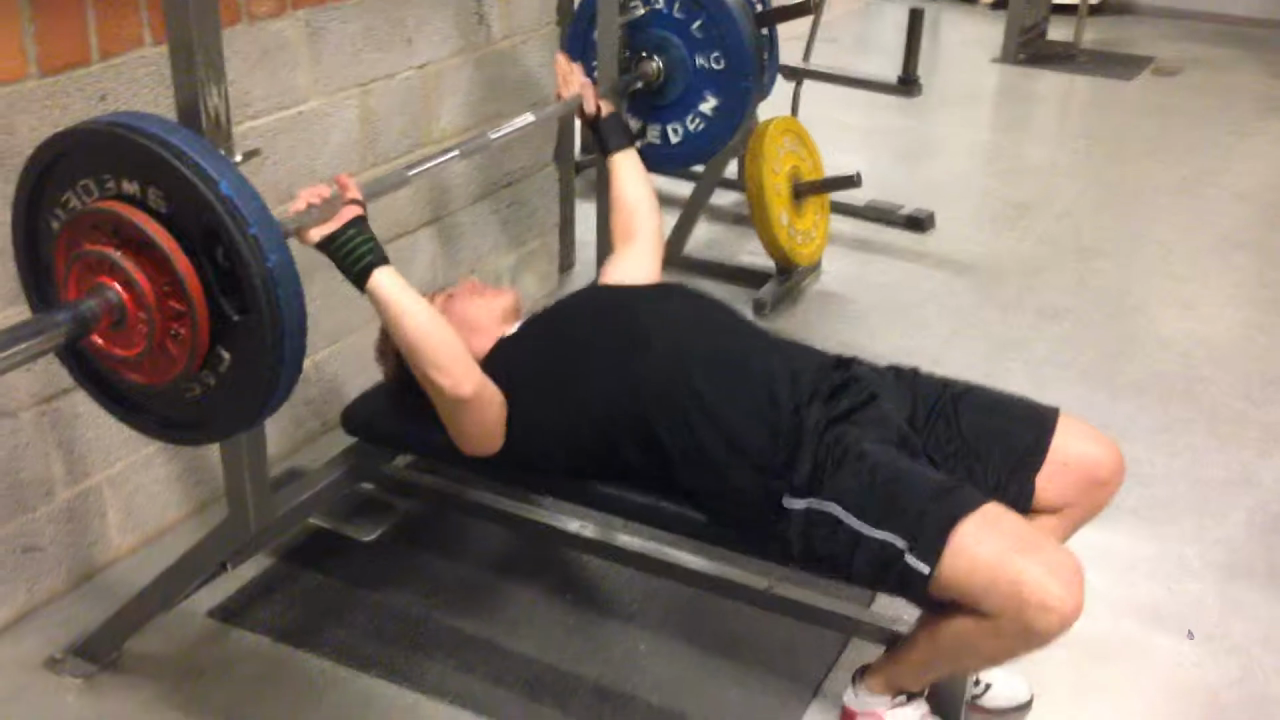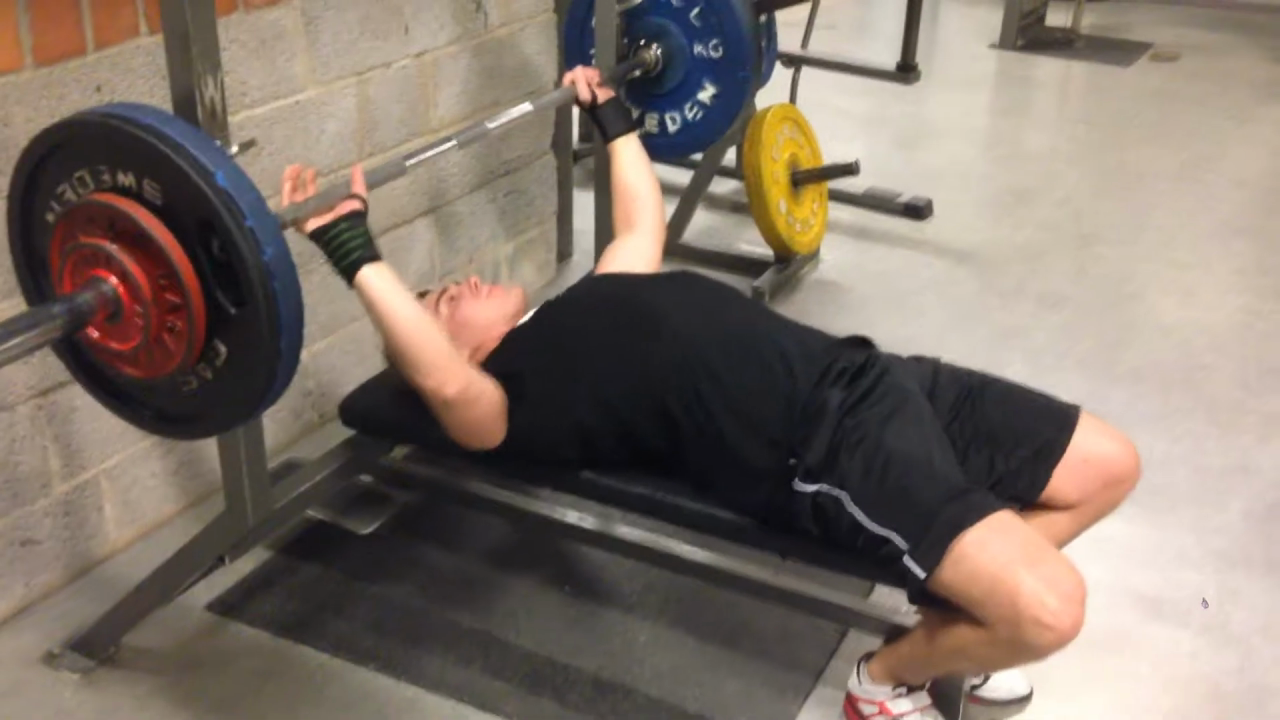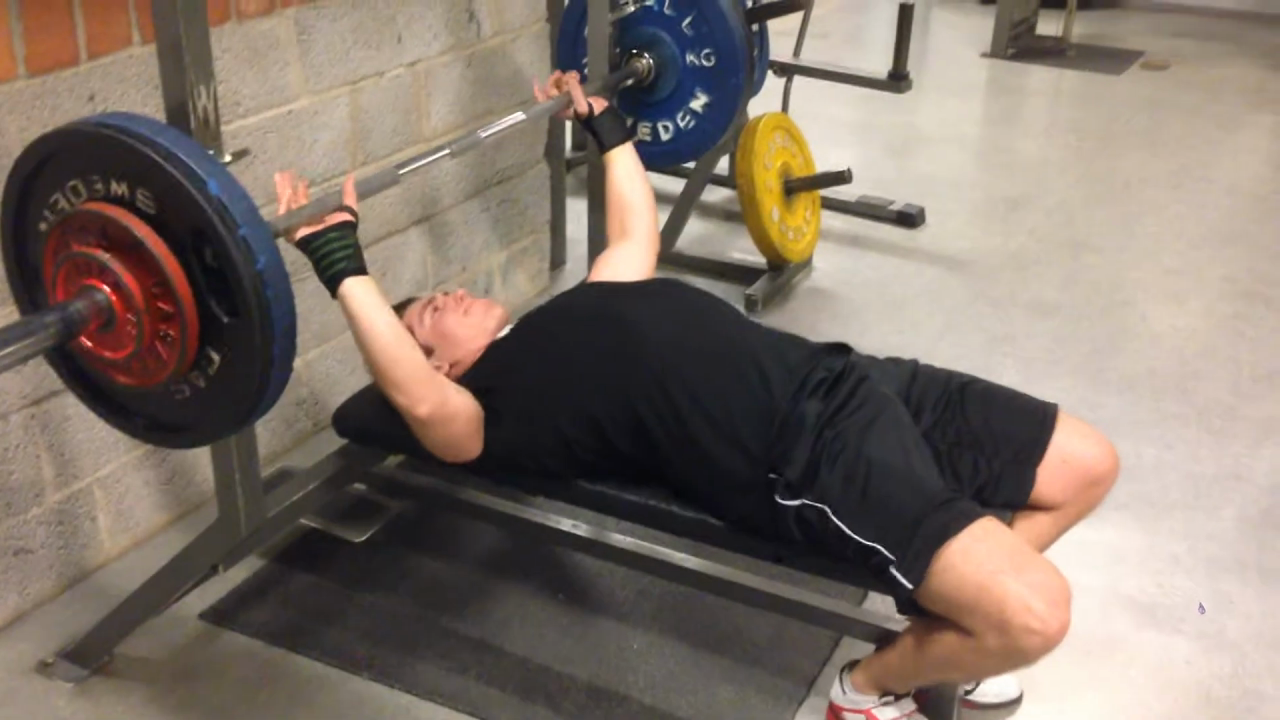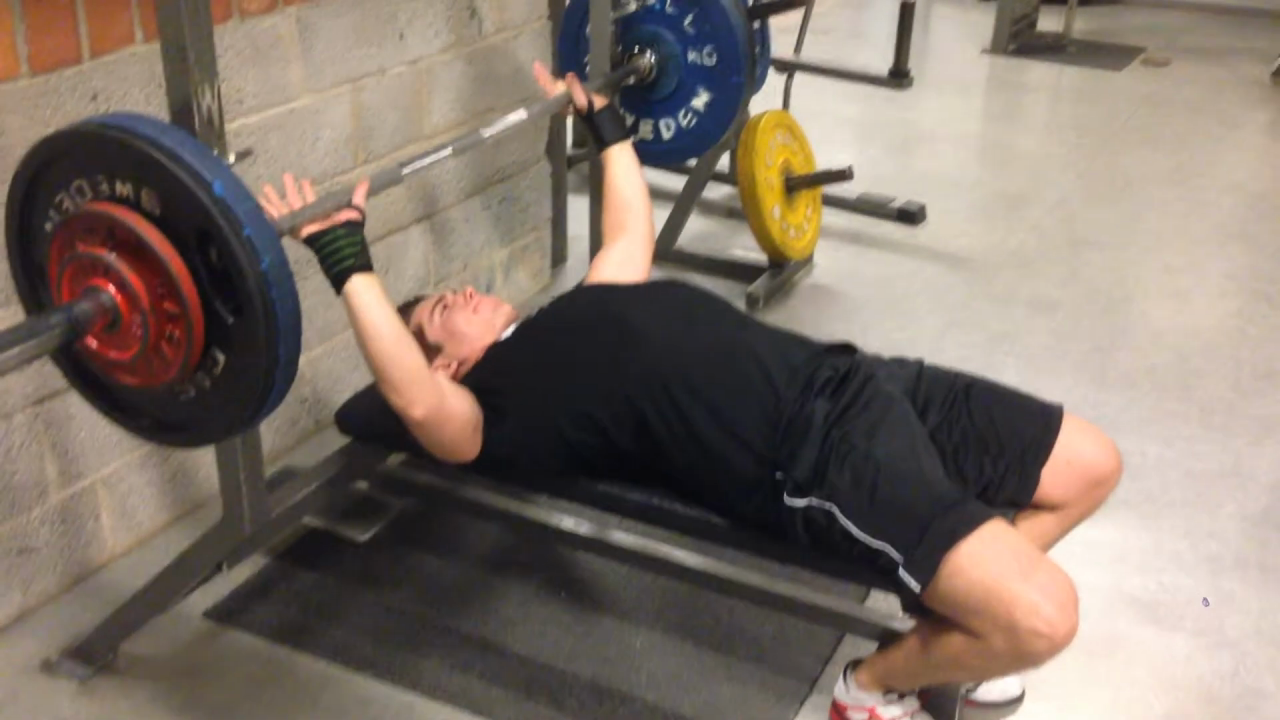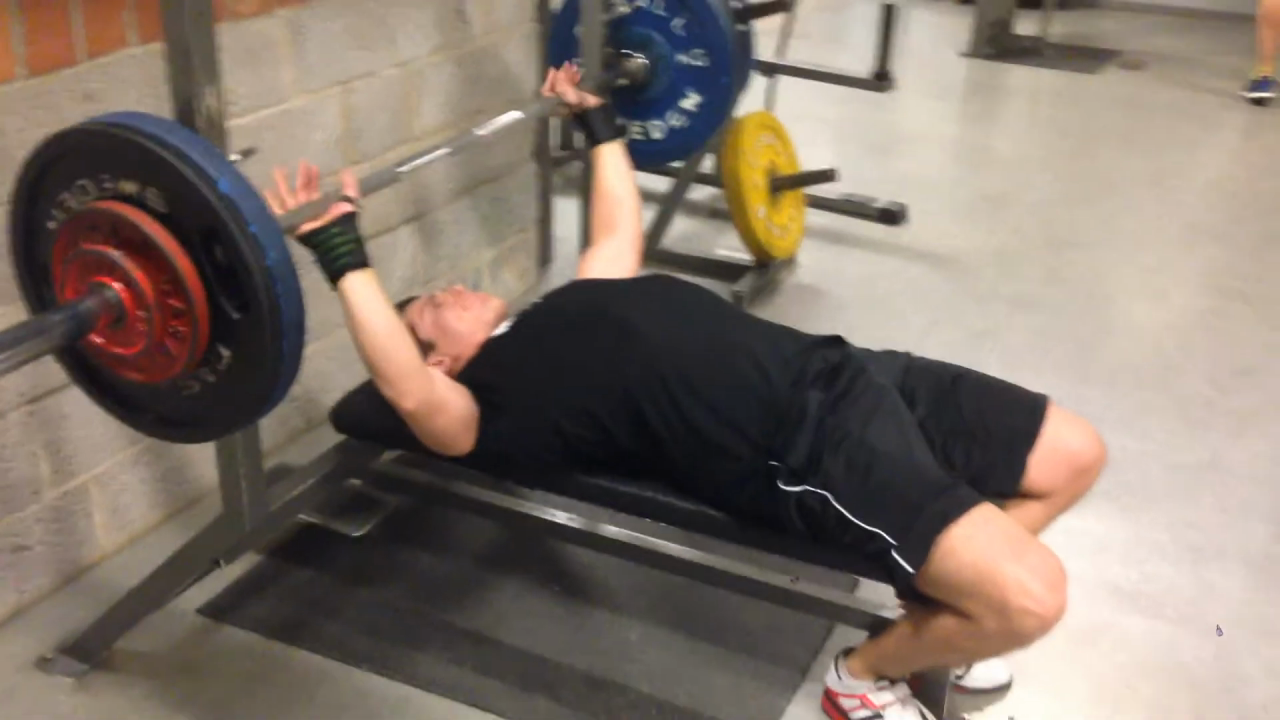
dt=0.4s
person 1, frame 1
left shoulder: (580, 316)
right shoulder: (498, 412)
left elbow: (644, 238)
right elbow: (454, 382)
left wrist: (607, 127)
right wrist: (362, 260)
left hip: (849, 393)
right hip: (804, 465)
left knee: (1092, 471)
right knee: (1044, 598)
left ankle: (943, 629)
person 1, frame 2
left shoulder: (583, 308)
right shoulder: (508, 396)
left elbow: (643, 225)
right elbow: (443, 383)
left wrist: (609, 113)
right wrist: (353, 252)
left hip: (858, 377)
right hip: (820, 450)
left knee: (1109, 466)
right knee: (1045, 613)
left ankle: (950, 617)
person 1, frame 3
left shoulder: (569, 317)
right shoulder: (492, 408)
left elbow: (636, 238)
right elbow: (418, 402)
left wrist: (600, 122)
right wrist: (337, 262)
left hip: (842, 384)
right hip: (803, 459)
left knee: (1087, 466)
right knee: (1030, 619)
left ankle: (945, 626)
person 1, frame 4
left shoulder: (572, 317)
right shoulder: (497, 405)
left elbow: (632, 233)
right elbow: (418, 405)
left wrist: (601, 120)
right wrist: (346, 262)
left hip: (844, 382)
right hip: (807, 459)
left knee: (1092, 467)
right knee: (1039, 622)
left ankle: (947, 623)
person 1, frame 5
left shoulder: (561, 310)
right shoulder: (492, 403)
left elbow: (619, 228)
right elbow: (411, 397)
left wrist: (594, 119)
right wrist: (342, 255)
left hip: (833, 373)
right hip: (800, 450)
left knee: (1076, 457)
right knee: (1026, 600)
left ankle: (931, 609)
